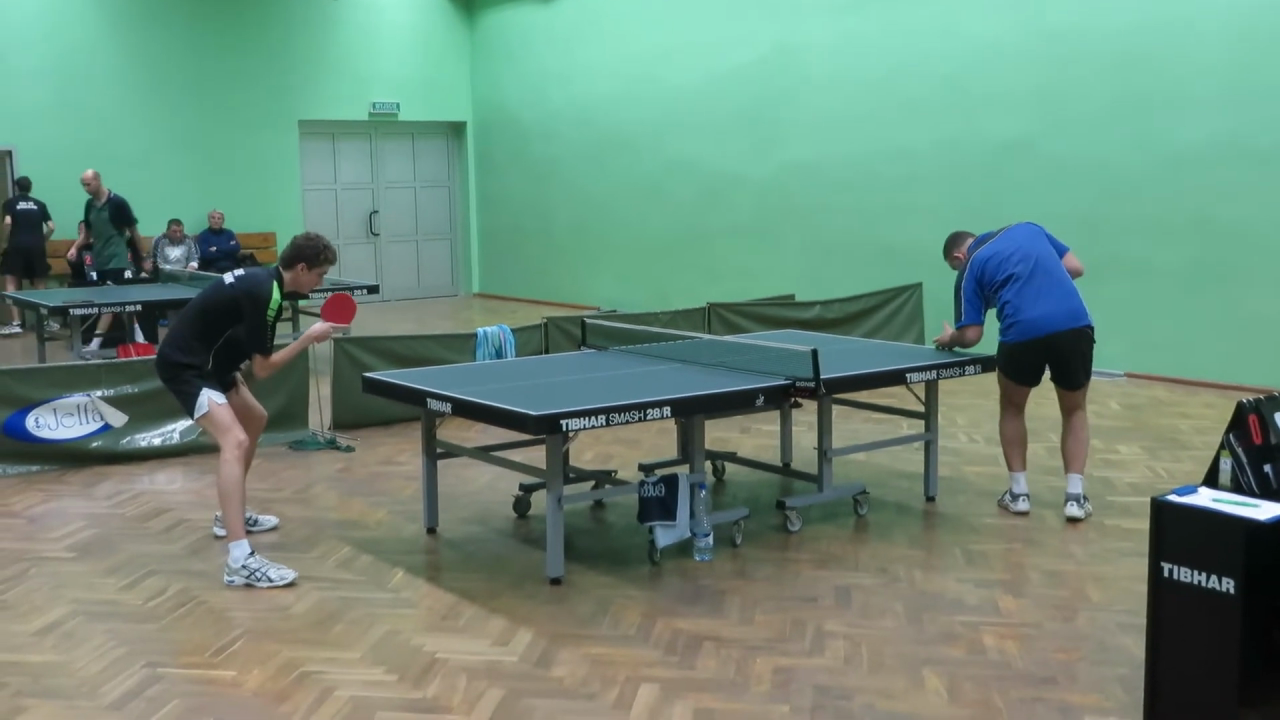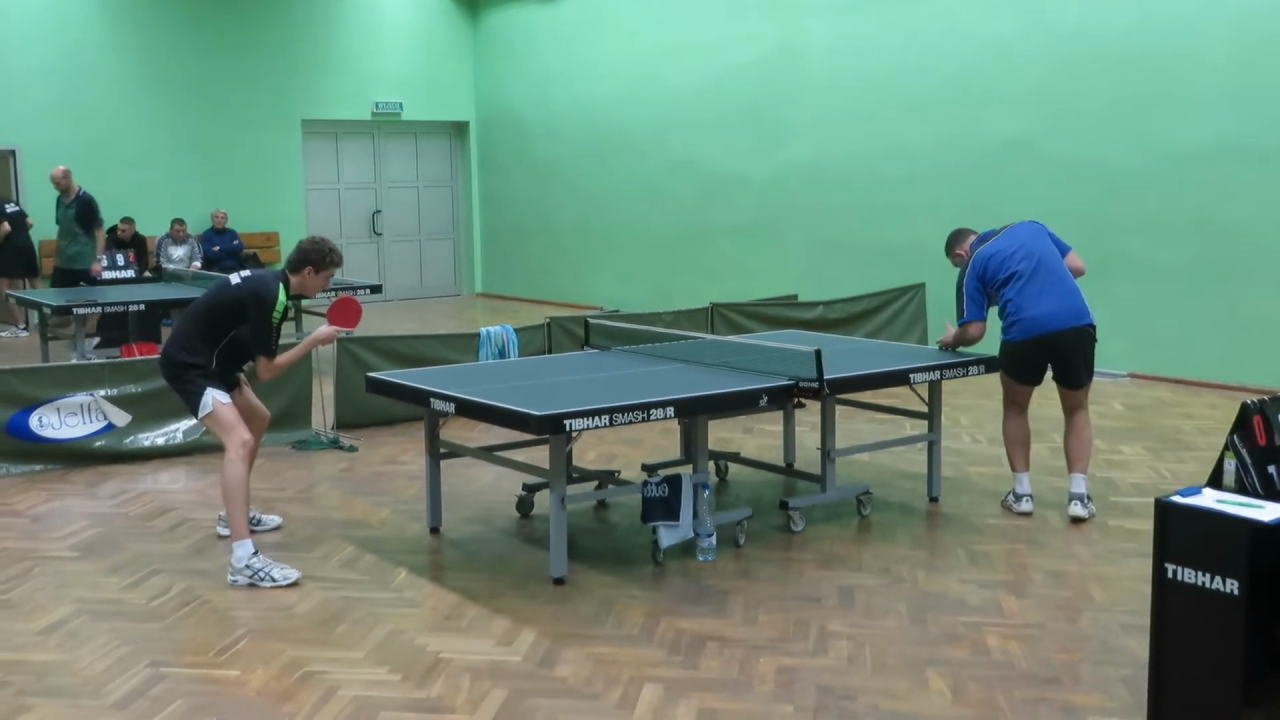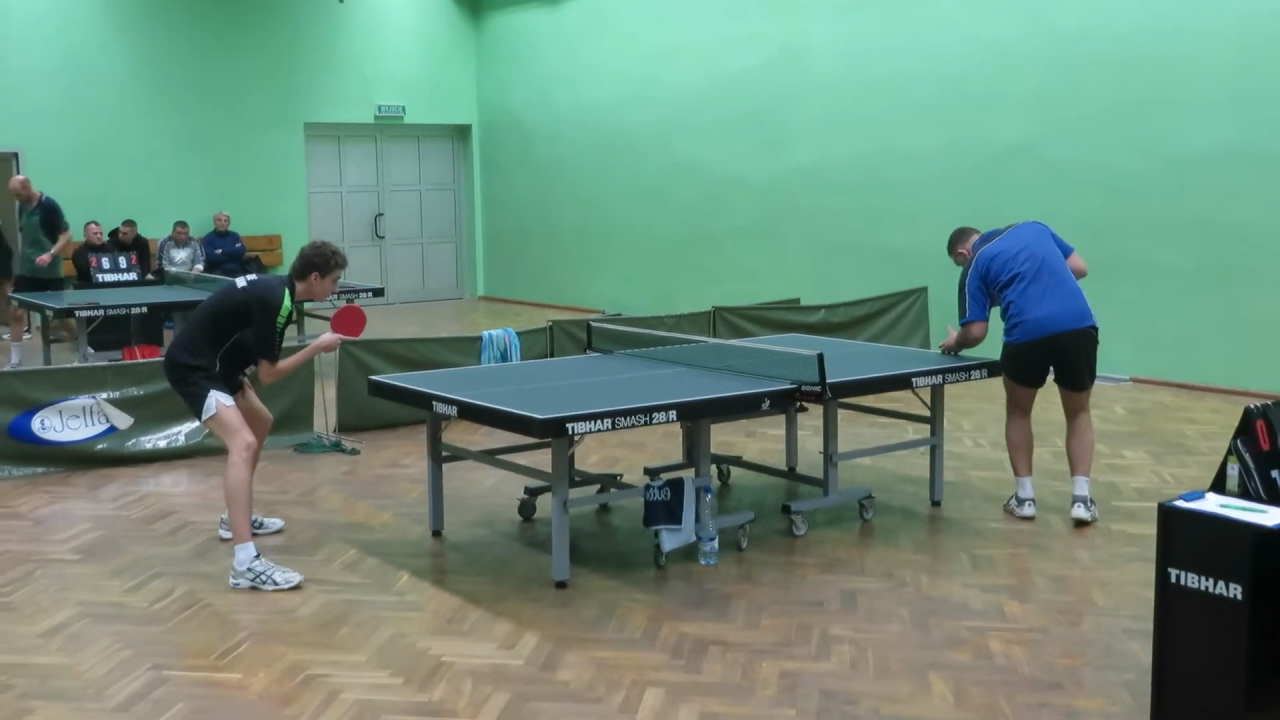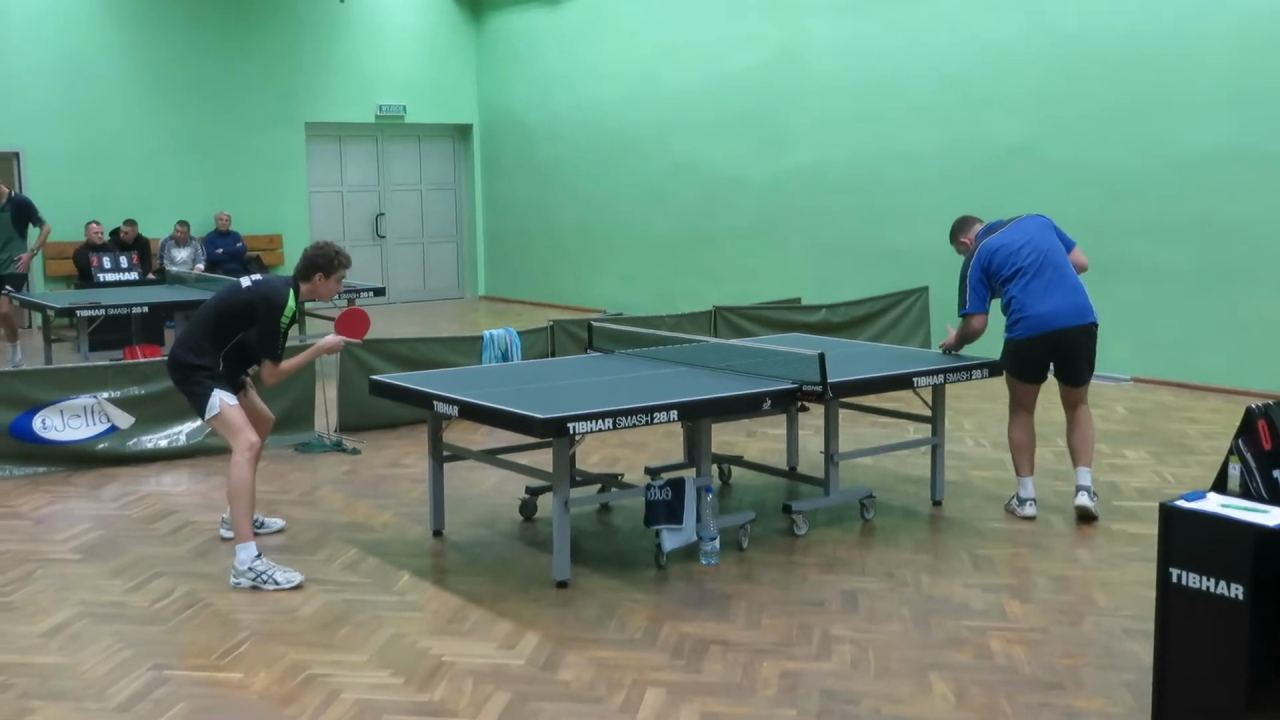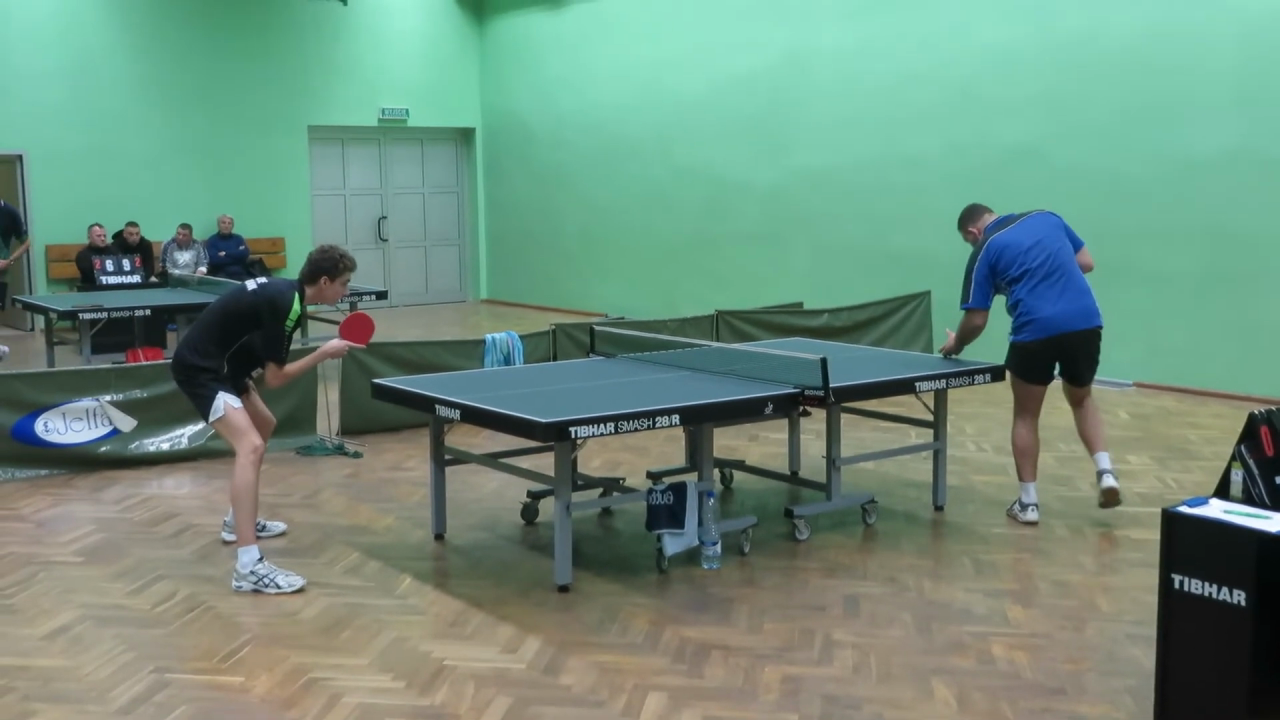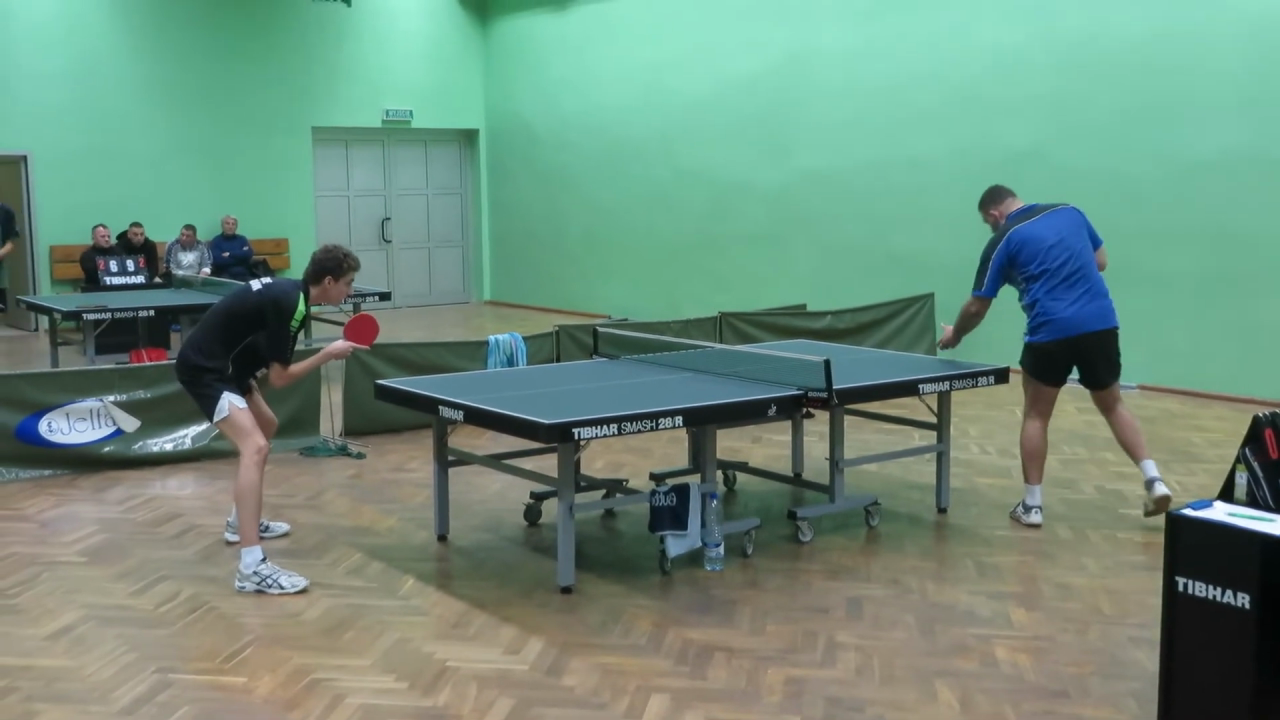
dt=0.3s
person 1, frame 1
left shoulder: (264, 280)
right shoulder: (263, 293)
right elbow: (263, 368)
left wrist: (231, 373)
right wrist: (310, 337)
left hip: (203, 360)
right hip: (183, 365)
left knee: (255, 420)
right knee: (235, 442)
left ankle: (231, 515)
right ankle: (240, 561)
person 1, frame 2
left shoulder: (270, 282)
right shoulder: (269, 296)
right elbow: (266, 369)
left wrist: (236, 374)
right wrist: (314, 340)
left hip: (207, 360)
right hip: (187, 364)
left knee: (258, 420)
right knee: (240, 441)
left ankle: (235, 514)
right ankle: (243, 560)
person 1, frame 3
left shoulder: (276, 287)
right shoulder: (274, 301)
right elbow: (268, 374)
left wrist: (238, 377)
right wrist: (317, 347)
left hip: (211, 363)
right hip: (191, 367)
left knee: (261, 423)
right knee: (244, 444)
left ankle: (236, 518)
right ankle: (245, 563)
person 1, frame 4
left shoulder: (279, 287)
right shoulder: (278, 301)
right elbow: (271, 374)
left wrist: (241, 380)
right wrist: (320, 348)
left hip: (214, 362)
right hip: (194, 366)
left knee: (262, 423)
right knee: (247, 443)
left ankle: (237, 517)
right ankle: (247, 562)
person 1, frame 5
left shoulder: (284, 290)
right shoulder: (283, 304)
right elbow: (275, 377)
left wrist: (246, 379)
right wrist: (324, 353)
left hip: (217, 364)
right hip: (199, 368)
left knee: (264, 426)
right knee: (251, 447)
left ankle: (239, 520)
right ankle: (249, 566)
person 1, frame 6
left shoulder: (288, 290)
right shoulder: (288, 304)
right elbow: (279, 377)
left wrist: (248, 380)
right wrist: (329, 354)
left hip: (220, 364)
right hip: (203, 368)
left knee: (266, 427)
right knee: (255, 448)
left ankle: (242, 521)
right ankle: (252, 567)
person 2, frame 1
left shoulder: (970, 269)
right shoulder: (1028, 228)
left elbow: (971, 335)
right elbow: (1075, 268)
left wrist: (950, 339)
left hip: (1023, 333)
right hip: (1075, 325)
left knee: (1012, 408)
right knee: (1074, 411)
left ankle: (1018, 492)
right ankle: (1075, 496)
person 2, frame 2
left shoulder: (972, 266)
right shoulder: (1031, 227)
left elbow: (973, 331)
right elbow: (1077, 267)
left wrist: (953, 339)
left hip: (1025, 332)
right hip: (1077, 324)
left knee: (1015, 408)
right knee: (1076, 410)
left ankle: (1022, 492)
right ankle: (1078, 495)
person 2, frame 3
left shoulder: (974, 266)
right shoulder: (1034, 228)
left elbow: (976, 332)
right elbow: (1079, 268)
left wrist: (956, 343)
left hip: (1027, 334)
right hip: (1079, 326)
left knee: (1018, 412)
right knee: (1078, 412)
left ankle: (1024, 496)
right ankle: (1081, 498)
person 2, frame 4
left shoulder: (977, 257)
right shoulder: (1037, 220)
left elbow: (976, 324)
right elbow: (1081, 263)
left wrist: (956, 341)
left hip: (1029, 329)
right hip: (1080, 321)
left knee: (1021, 411)
right knee: (1077, 406)
left ankle: (1025, 496)
right ankle: (1084, 487)
person 2, frame 5
left shoulder: (984, 251)
right shoulder: (1047, 218)
left elbow: (976, 320)
right elbow: (1086, 263)
left wrist: (957, 344)
left hip: (1035, 332)
right hip: (1085, 323)
left knee: (1025, 415)
right knee: (1082, 400)
left ankle: (1028, 501)
right ankle: (1105, 471)
person 2, frame 6
left shoulder: (1002, 242)
right shoulder: (1070, 212)
left elbow: (976, 306)
right elbow: (1100, 262)
left wrist: (955, 335)
left hip: (1051, 333)
right hip: (1101, 323)
left knee: (1035, 416)
right knee: (1112, 406)
left ankle: (1031, 504)
right ankle: (1154, 480)
